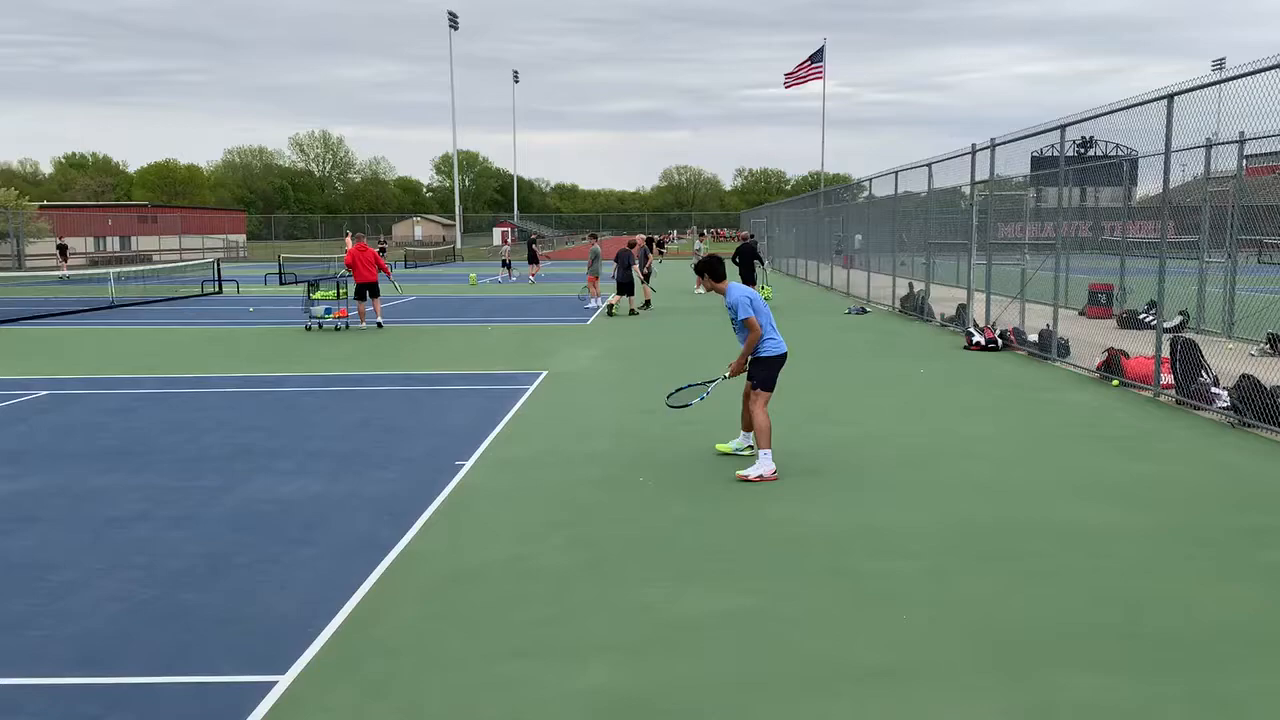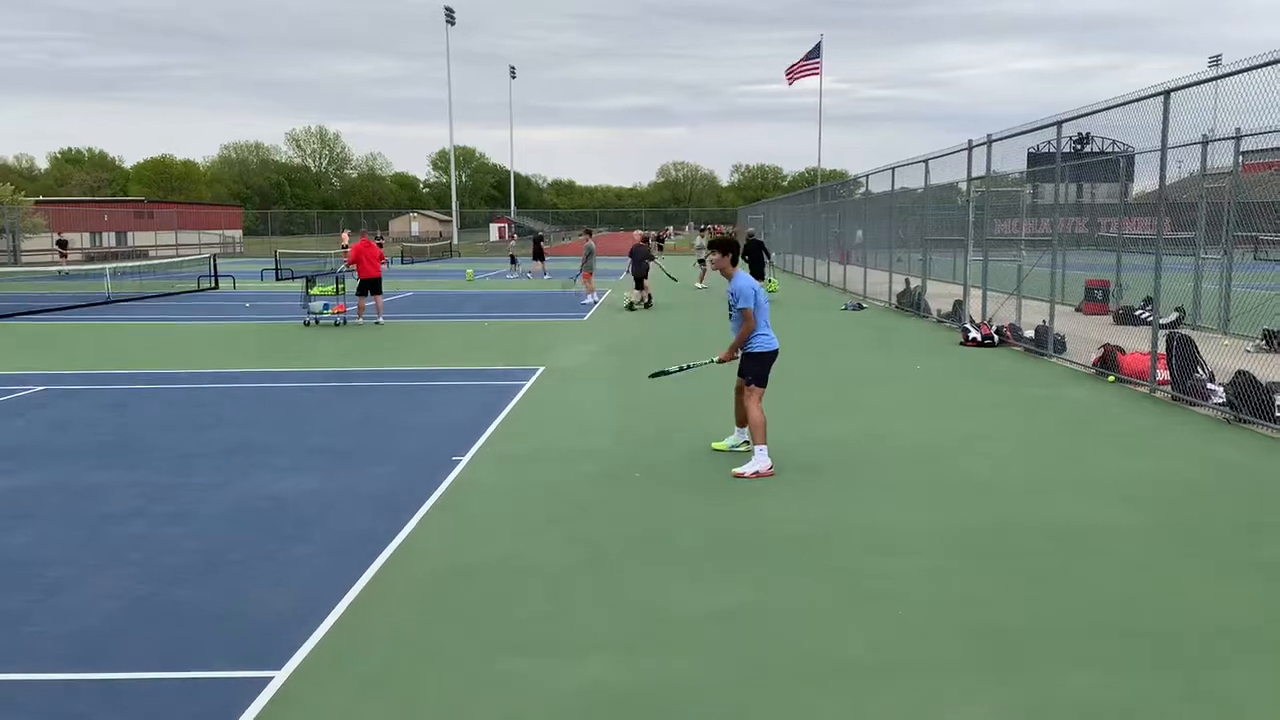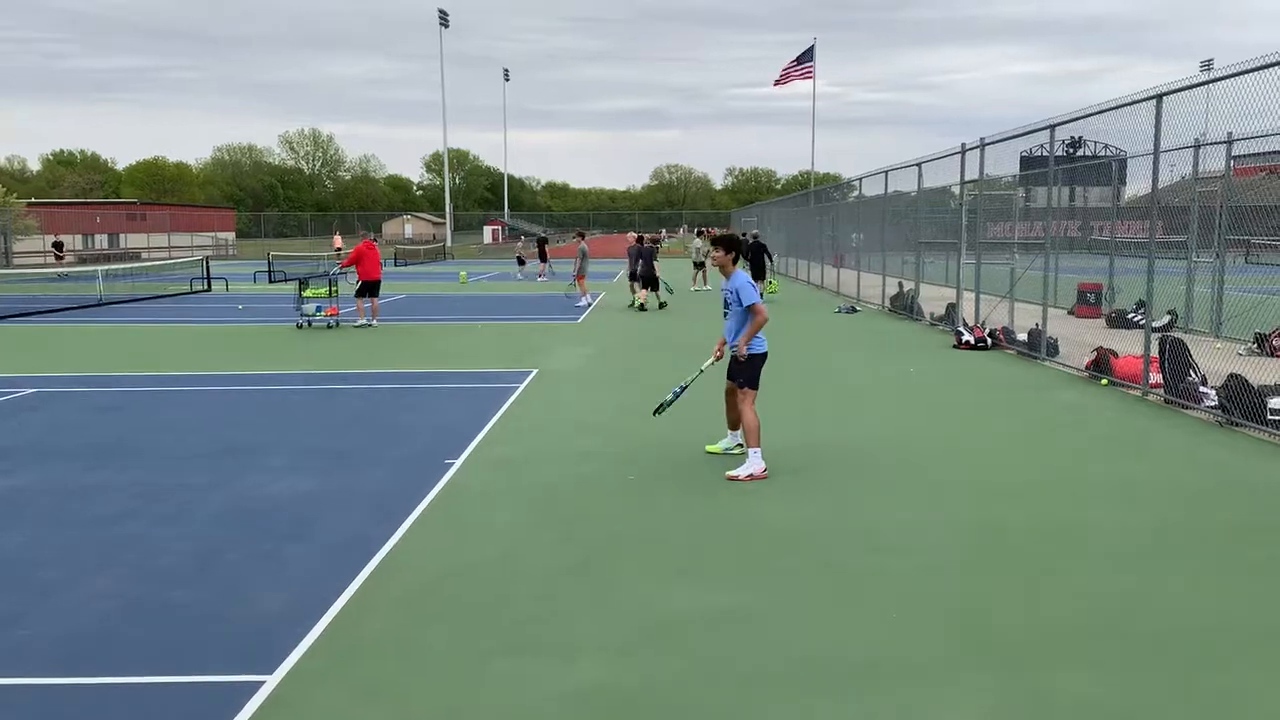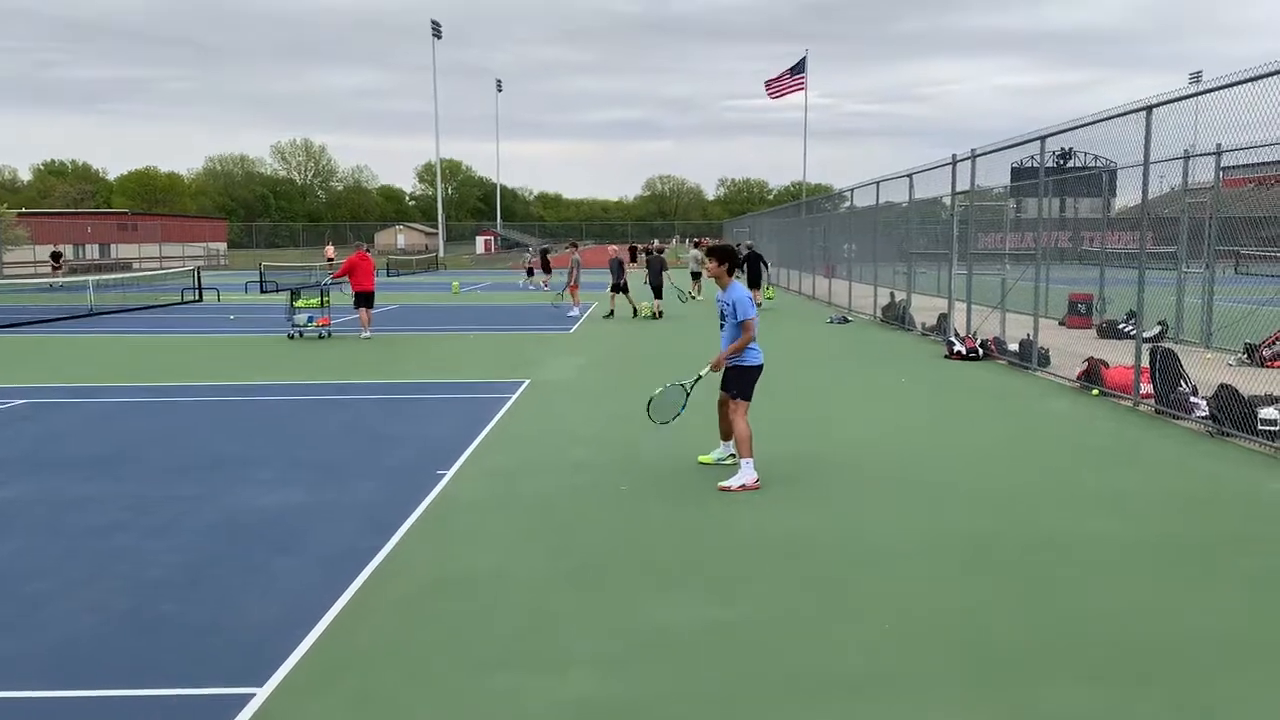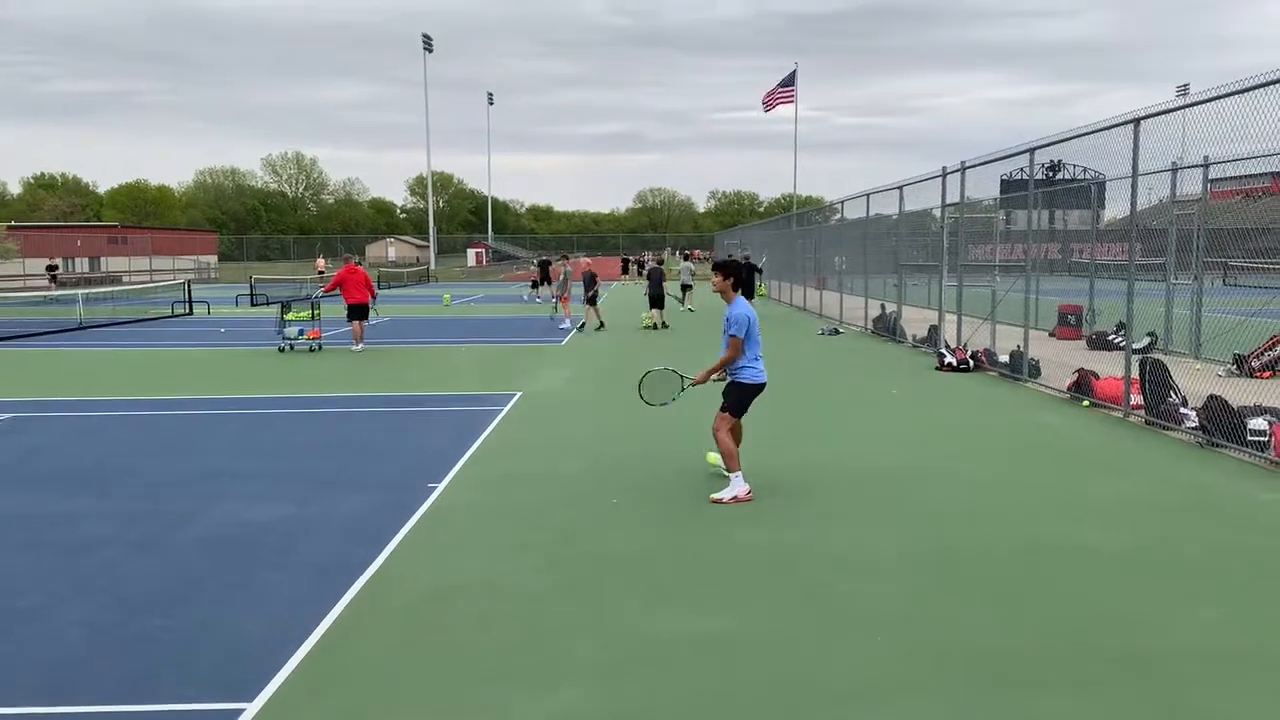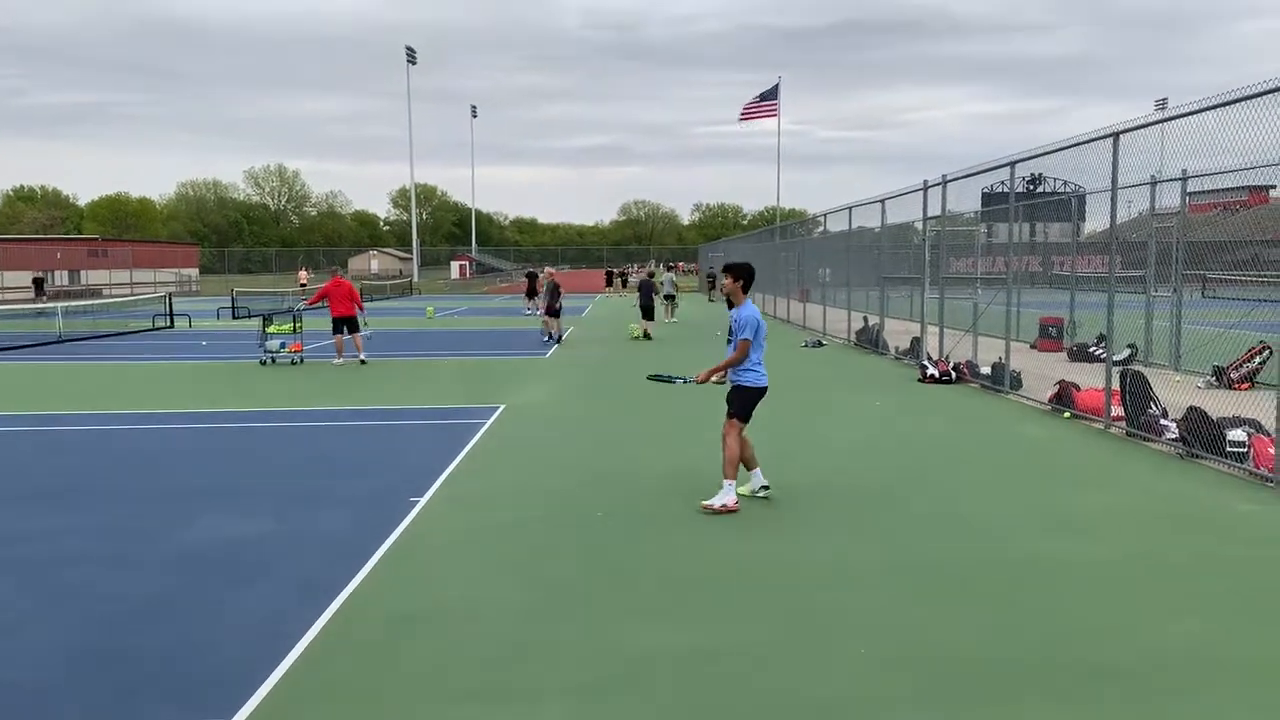
dt=0.4s
person 1, frame 1
left shoulder: (736, 297)
right shoulder: (733, 292)
left elbow: (756, 331)
left wrist: (740, 361)
right wrist: (742, 360)
left hip: (770, 353)
right hip: (764, 352)
left knee: (757, 405)
right knee: (748, 395)
left ankle: (766, 465)
right ankle: (745, 442)
person 1, frame 2
left shoulder: (742, 284)
right shoulder: (735, 282)
left elbow: (749, 323)
left wrist: (730, 350)
right wrist: (735, 348)
left hip: (760, 348)
right hip: (752, 348)
left knee: (752, 401)
right knee: (740, 390)
left ankle: (762, 460)
right ankle: (741, 437)
person 1, frame 3
left shoulder: (742, 282)
right shoulder: (727, 281)
left elbow: (761, 316)
left wrist: (743, 342)
right wrist: (722, 342)
left hip: (750, 351)
right hip: (738, 350)
left knee: (745, 403)
right knee: (730, 393)
left ankle: (756, 464)
right ankle: (734, 440)
person 1, frame 4
left shoulder: (739, 296)
right shoulder: (721, 294)
left elbow: (748, 336)
left wrist: (721, 358)
right wrist: (723, 357)
left hip: (747, 362)
right hip: (735, 361)
left knee: (736, 414)
right knee: (723, 404)
left ankle: (748, 474)
right ankle: (726, 451)
person 1, frame 5
left shoulder: (739, 312)
right shoulder: (733, 307)
left elbow: (733, 353)
left wrist: (707, 373)
right wrist: (723, 371)
left hip: (747, 378)
right hip: (743, 376)
left knee: (720, 427)
right knee: (731, 420)
left ankle: (739, 486)
right ankle: (728, 460)
person 1, frame 6
left shoulder: (748, 315)
right shoulder: (737, 311)
left elbow: (740, 355)
left wrist: (710, 372)
right wrist: (723, 372)
left hip: (749, 383)
right hip: (743, 382)
left knee: (730, 434)
right knee: (735, 433)
left ankle: (728, 493)
right ankle: (758, 483)
